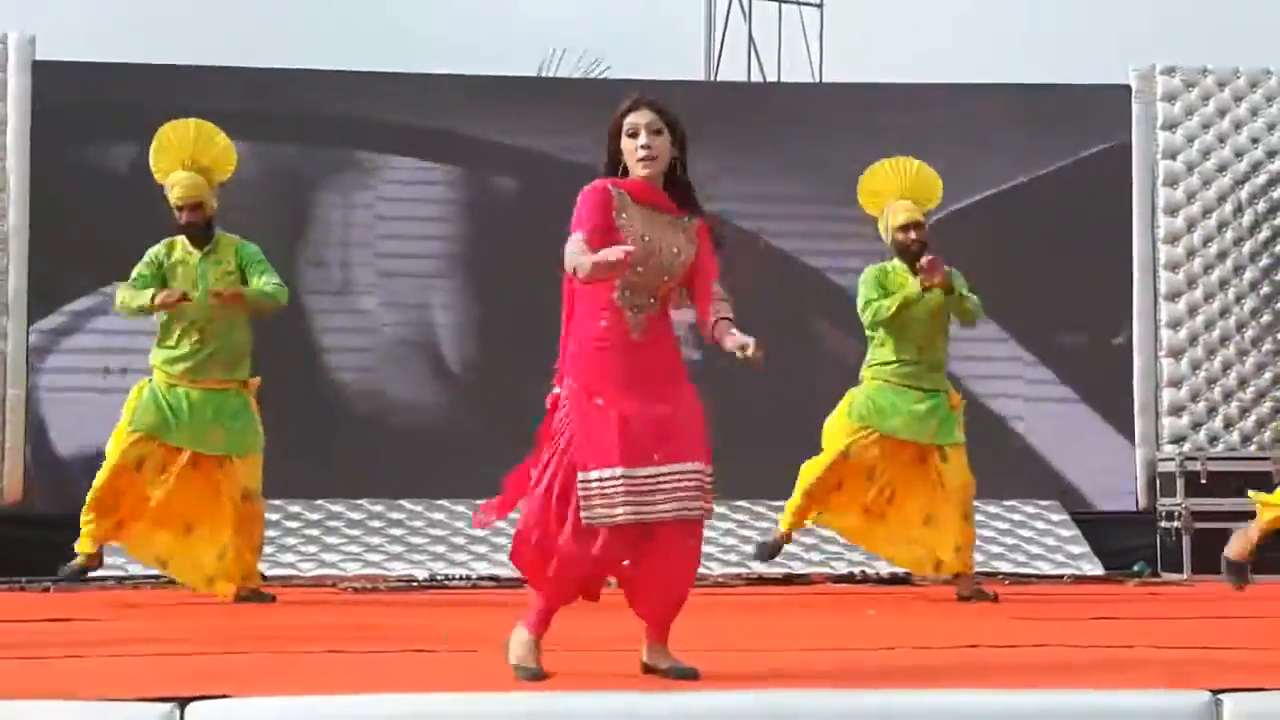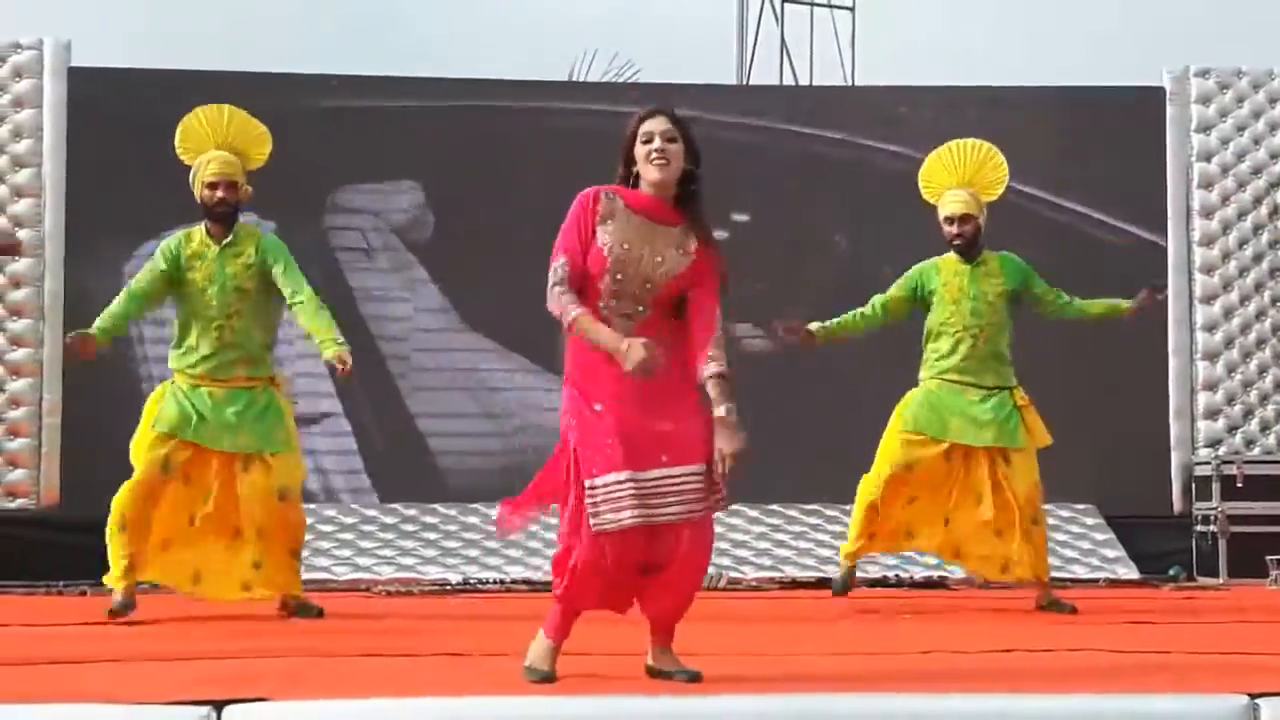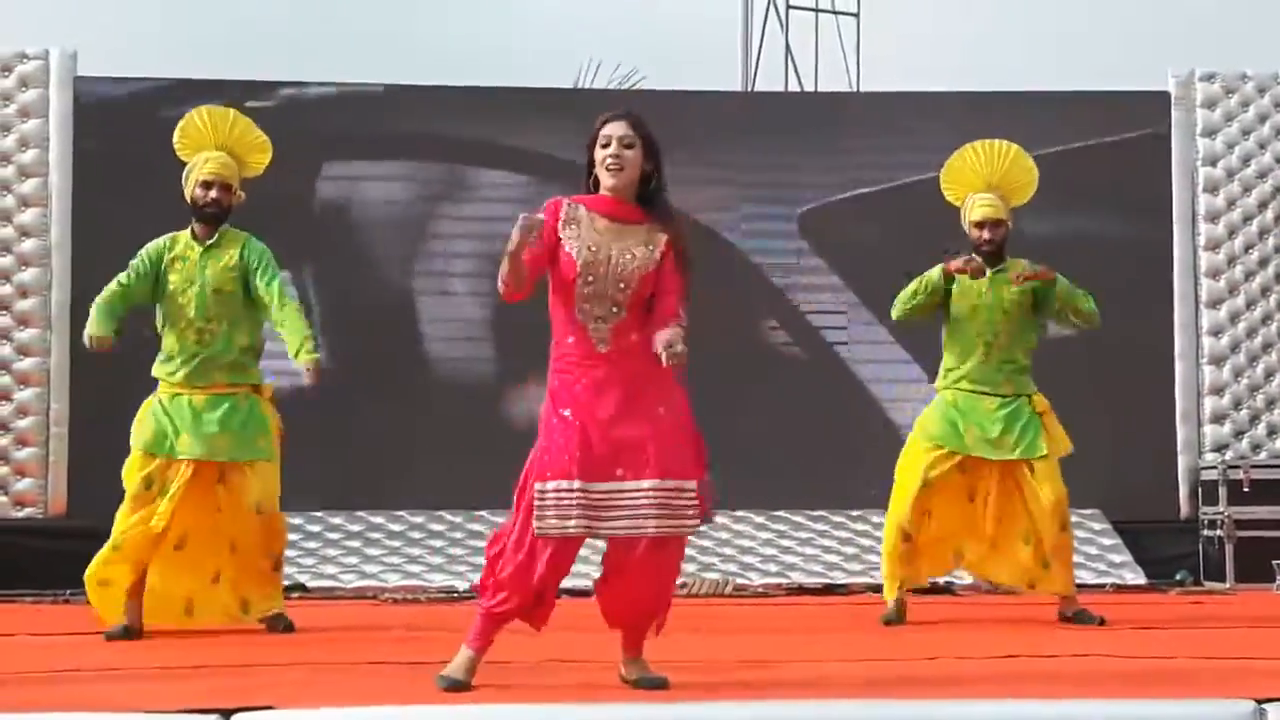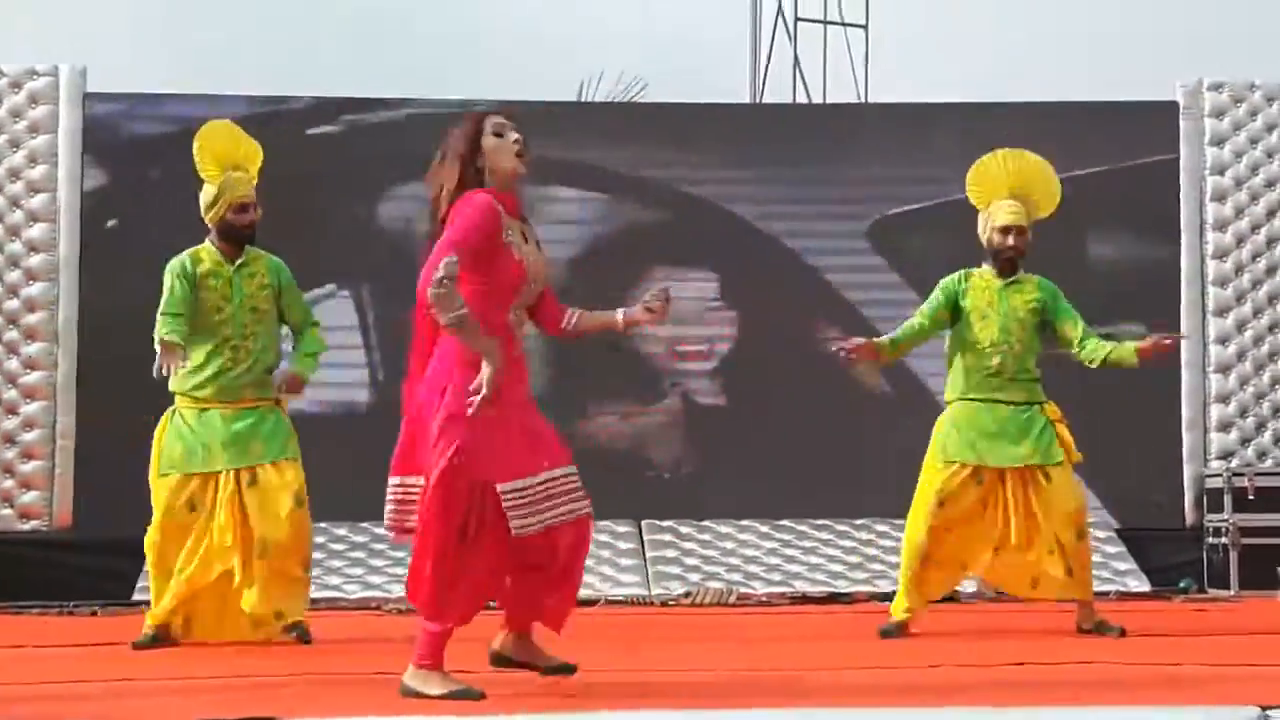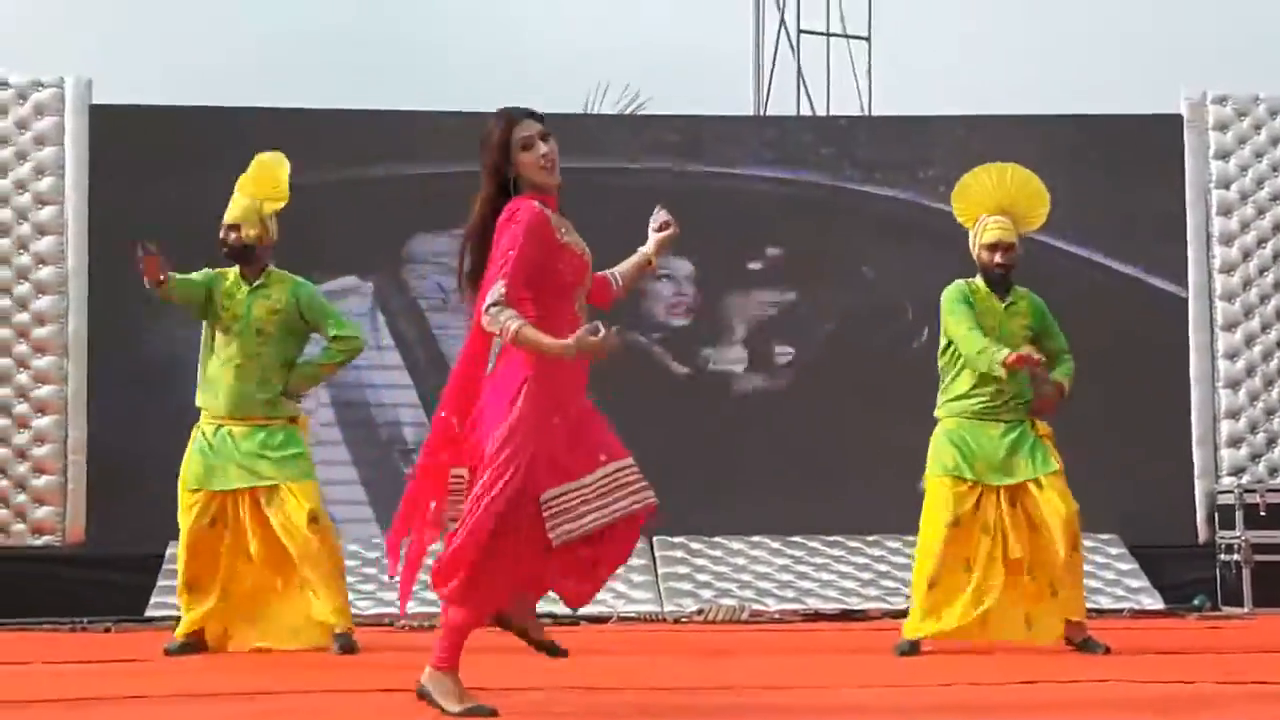
dt=0.7s
person 1, frame 1
left shoulder: (691, 226)
right shoulder: (598, 196)
left elbow: (710, 305)
right elbow: (578, 263)
left wrist: (736, 338)
right wrist: (618, 258)
left hip: (662, 383)
right hip: (595, 381)
left knee: (673, 521)
right knee: (599, 517)
left ankle: (656, 645)
right ankle: (530, 629)
person 1, frame 2
left shoulder: (695, 243)
right shoulder: (594, 204)
left elbow: (706, 333)
right elbow: (558, 295)
left wrist: (724, 418)
right wrist: (618, 344)
left hip: (668, 393)
right hip: (598, 387)
left knee: (684, 524)
right knee: (612, 524)
left ankle: (661, 648)
right ankle: (550, 638)
person 1, frame 3
left shoulder: (661, 237)
right shoulder: (560, 215)
left elbow: (670, 318)
right elbow: (514, 288)
left wrist: (673, 342)
right wrist: (515, 246)
left hip: (647, 397)
right hip: (574, 392)
left knee: (650, 529)
right knee: (545, 528)
left ankle: (632, 656)
right ankle: (473, 646)
person 1, frame 4
left shoulder: (519, 227)
right shoulder: (477, 208)
left elbow: (553, 318)
right elbow: (437, 285)
left wrist: (631, 316)
right wrist: (488, 360)
left hip: (507, 394)
right hip: (470, 392)
left knee: (550, 525)
right knee: (472, 531)
left ankle: (517, 637)
right ankle: (424, 667)
person 1, frame 5
left shoulder: (550, 219)
right shoulder: (525, 216)
left elbow: (593, 293)
right elbow: (497, 313)
left wrist: (651, 250)
right wrist: (565, 347)
left hip: (558, 395)
right hip: (528, 394)
left knee: (610, 517)
right knee: (503, 532)
left ankle: (521, 602)
person 2, frame 1
left shoulder: (241, 253)
right shoulder: (162, 255)
left elbow: (275, 294)
right elbow: (127, 296)
left wrist: (236, 295)
right wrist: (157, 298)
left hip: (226, 398)
right hip: (163, 393)
left knee: (241, 494)
right knee: (120, 472)
left ankle: (244, 582)
right ankle: (89, 549)
person 2, frame 2
left shoulder: (264, 247)
right shoulder: (177, 248)
left elbow: (301, 294)
right elbow: (139, 293)
left wrist: (333, 343)
right wrist: (98, 333)
left hip: (254, 399)
right hip: (189, 395)
left knee: (278, 499)
right knee: (148, 486)
left ankle: (286, 591)
right ankle: (125, 583)
person 2, frame 3
left shoulder: (252, 251)
right shoulder: (162, 249)
left elbow: (283, 303)
right elbow: (118, 291)
left wrist: (303, 351)
right wrist: (98, 325)
left hip: (238, 405)
right hip: (173, 404)
left knee: (256, 510)
right knee: (145, 506)
left ankle: (268, 604)
right ankle: (132, 607)
person 2, frame 4
left shoulder: (272, 269)
right shoulder: (186, 266)
left elbow: (307, 327)
right elbow: (170, 318)
left wrist: (300, 366)
right wrist: (169, 350)
left hip: (260, 417)
right hip: (194, 419)
left knee: (285, 513)
right knee: (176, 522)
left ankle: (284, 614)
right ankle: (167, 620)
person 2, frame 5
left shoulder: (295, 291)
right shoulder: (210, 284)
left elbow: (349, 339)
right elbow: (176, 289)
left wrist: (301, 379)
right wrist: (157, 276)
left hip: (274, 436)
right hip: (214, 437)
left knee: (309, 526)
right knee: (201, 538)
left ankle: (333, 624)
right ankle: (201, 626)
person 3, frame 1
left shoulder: (944, 275)
right shoulder: (873, 275)
left elbow: (971, 314)
right elbow: (873, 318)
left wrist: (948, 287)
right wrist: (917, 285)
left hip: (931, 400)
right hip: (879, 392)
left knee: (955, 487)
right knee: (835, 462)
left ankle: (963, 578)
right ankle: (787, 528)
person 3, frame 2
left shoulder: (1009, 268)
right shoulder: (927, 274)
left elbow: (1062, 306)
right elbow: (876, 311)
left wrist: (1124, 307)
right wrist: (821, 331)
left hip: (997, 402)
right hip: (937, 396)
left knee: (1022, 495)
right knee: (890, 471)
left ankle: (1043, 589)
right ankle: (850, 558)
person 3, frame 3
left shoulder: (1030, 277)
right shoulder: (947, 275)
left elbow: (1088, 315)
right elbow: (900, 311)
left wrist: (1050, 280)
right wrist: (944, 272)
left hip: (1017, 411)
right hip: (957, 406)
left knee: (1048, 503)
right knee: (913, 494)
left ankle: (1068, 602)
right ankle: (897, 593)
person 3, frame 4
left shoulder: (1042, 291)
right shoulder: (959, 284)
left elbow: (1084, 343)
right elbow: (922, 324)
left wrist: (1136, 351)
right wrist: (879, 347)
left hip: (1029, 421)
right hip: (968, 419)
left knee: (1066, 514)
right knee: (932, 517)
left ankle: (1087, 614)
right ankle: (903, 612)
person 3, frame 5
left shoulder: (1033, 305)
right shoulder: (959, 298)
left elbow: (1062, 359)
right elbow: (968, 342)
left wrist: (1056, 384)
right wrist: (1009, 357)
left hip: (1020, 436)
right hip: (962, 435)
left knee: (1059, 525)
right knee: (944, 536)
left ankle: (1073, 628)
right ankle: (918, 629)
